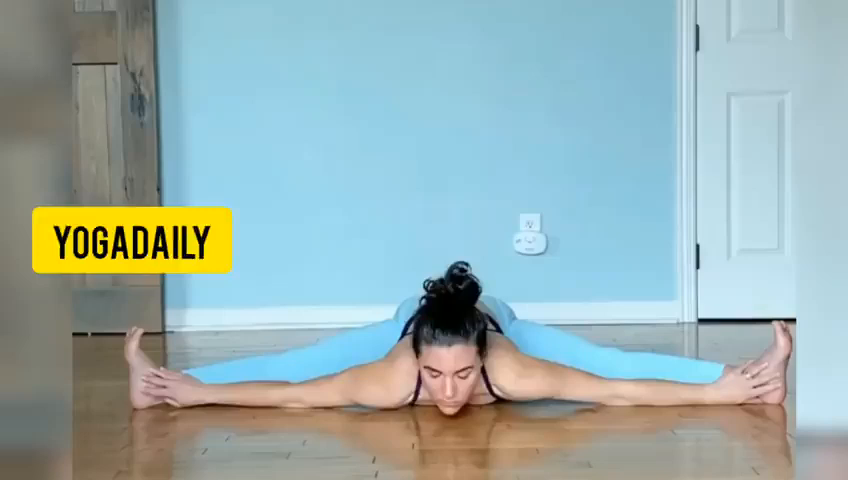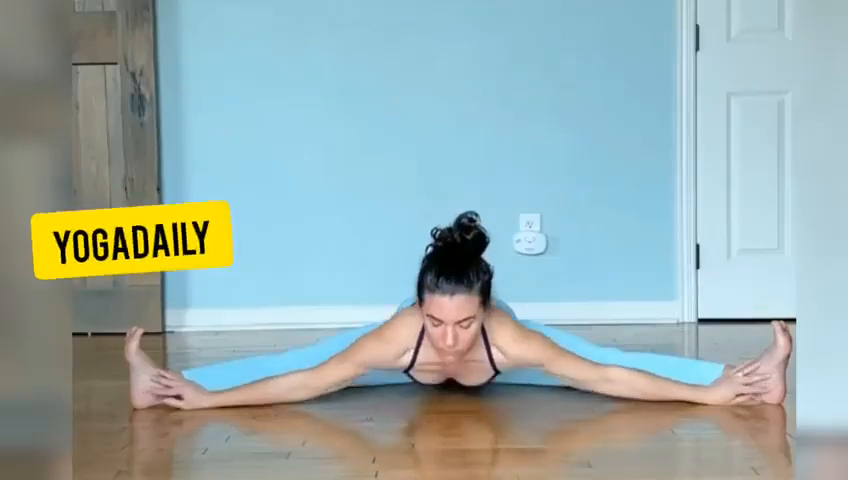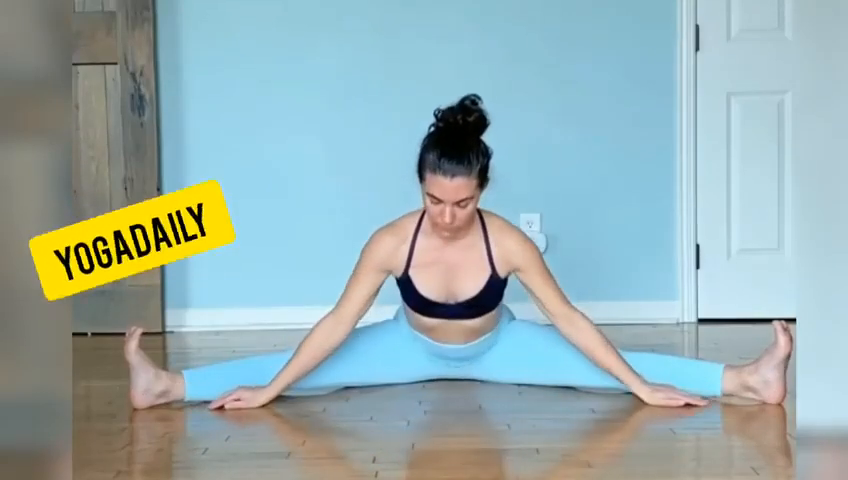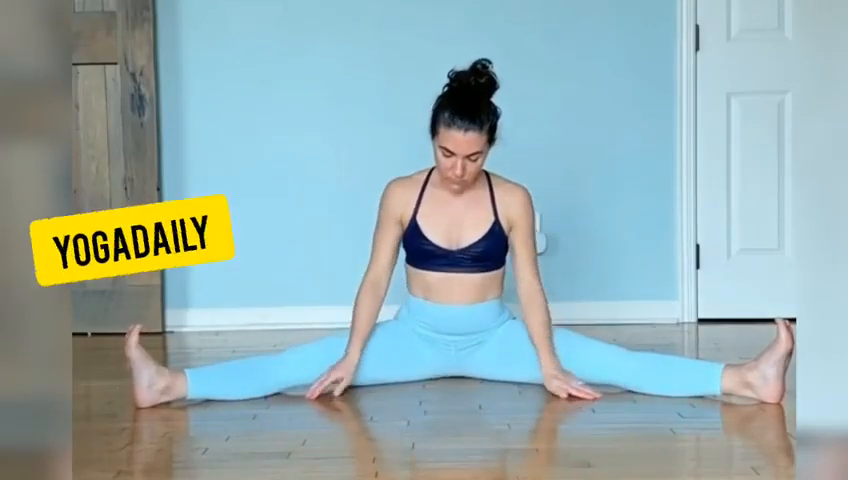
dt=0.7s
person 1, frame 1
left shoulder: (512, 370)
right shoulder: (391, 378)
left elbow: (622, 385)
right elbow: (290, 387)
left wrist: (720, 391)
right wrist: (197, 392)
left hip: (500, 321)
right hip: (407, 321)
left knee: (608, 357)
right knee: (299, 359)
left ankle: (745, 379)
right ankle: (170, 382)
person 1, frame 2
left shoulder: (510, 339)
right shoulder: (397, 337)
left elbow: (610, 375)
right elbow: (300, 379)
left wrist: (710, 393)
right wrist: (205, 399)
left hip: (495, 372)
right hip: (411, 355)
left knee: (604, 353)
right knee: (300, 357)
left ankle: (744, 376)
right ankle: (166, 383)
person 1, frame 3
left shoulder: (507, 240)
right shoulder: (392, 240)
left elbow: (567, 319)
right elbow: (339, 322)
left wrist: (637, 387)
right wrist: (272, 390)
left hip: (494, 349)
right hip: (412, 348)
left knee: (600, 369)
right knee: (305, 372)
person 1, frame 4
left shoulder: (512, 199)
right shoulder: (401, 194)
left elbow: (530, 286)
right elbow: (375, 279)
left wrist: (551, 366)
right wrist: (350, 359)
left hip: (492, 337)
right hip: (416, 336)
left knee: (605, 362)
right knee: (298, 365)
left ankle: (743, 379)
right ankle: (171, 383)
